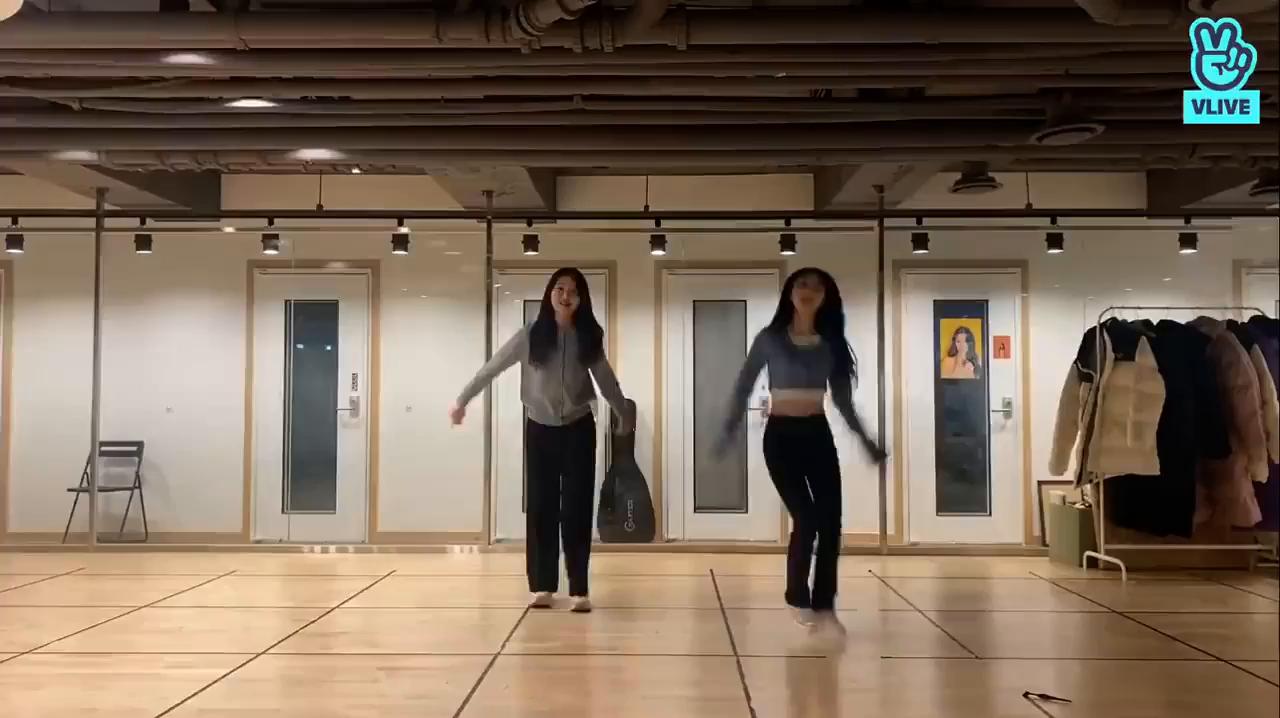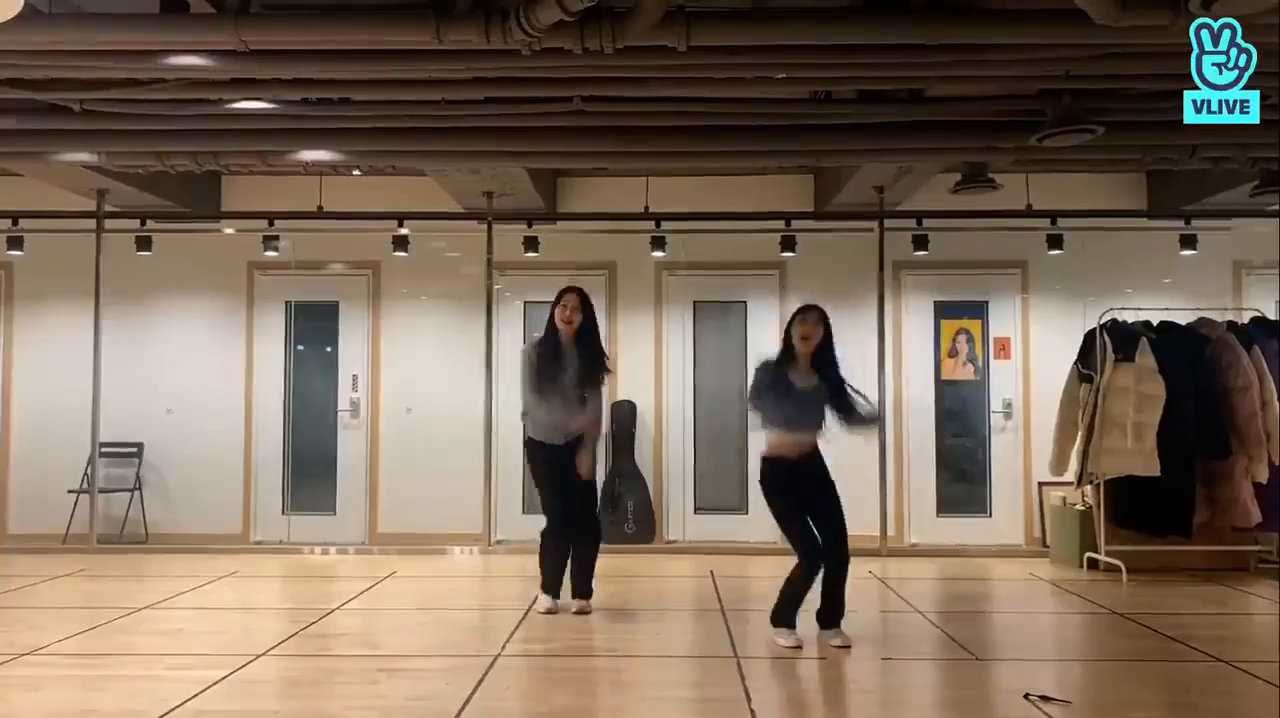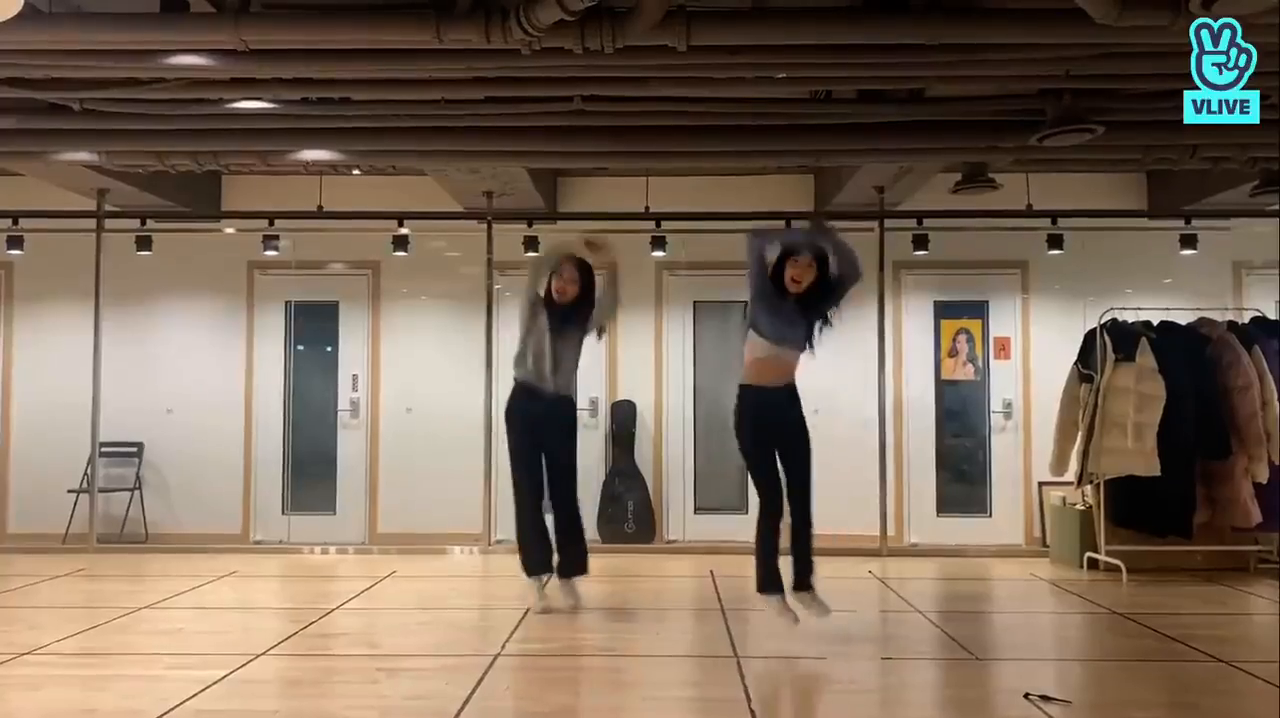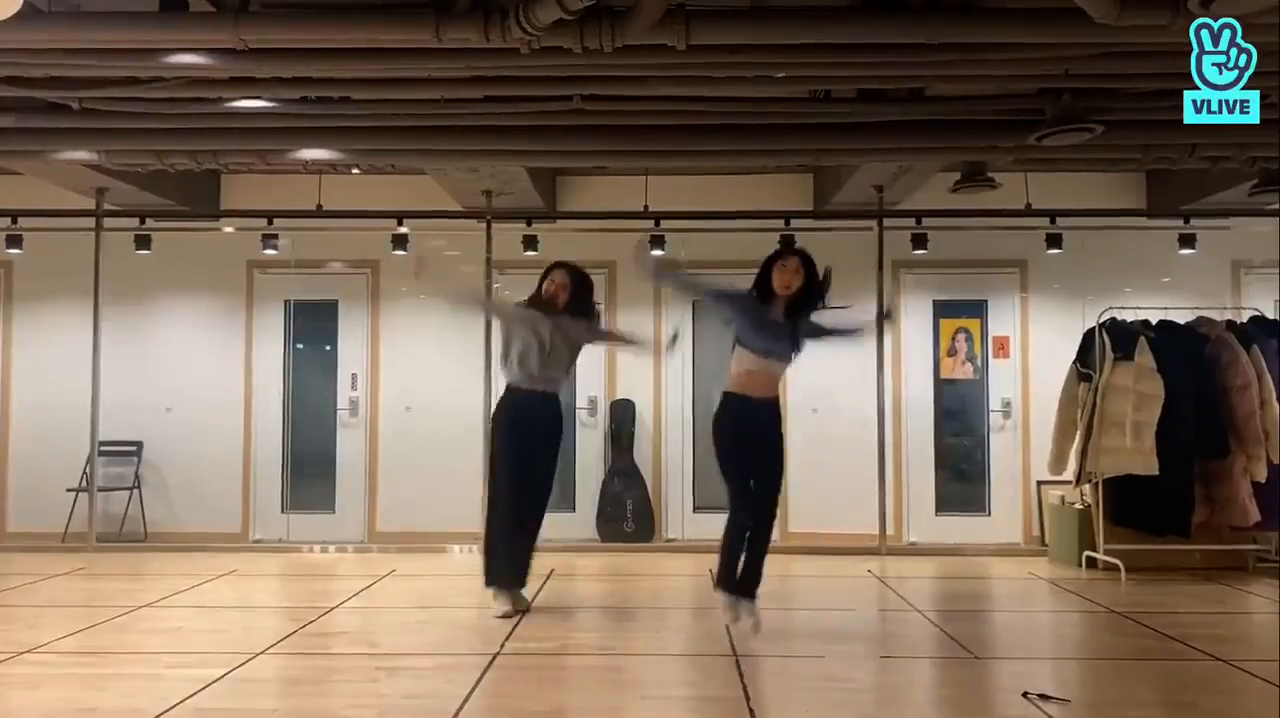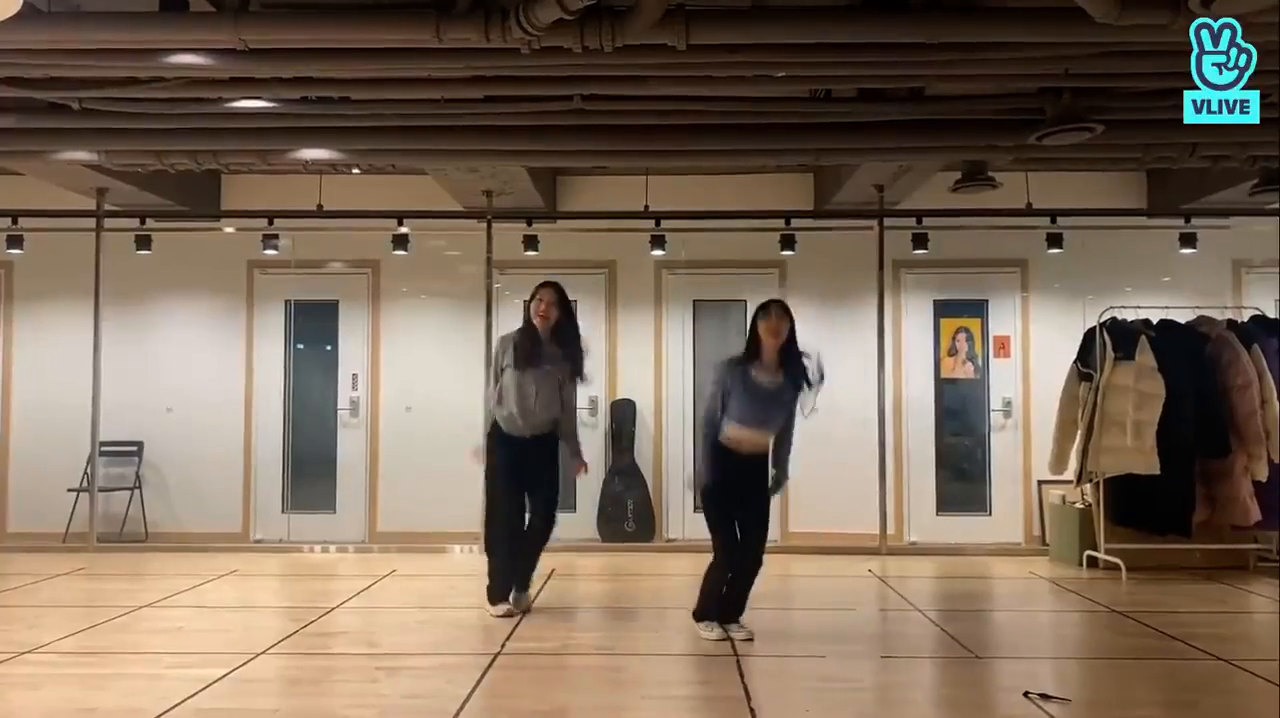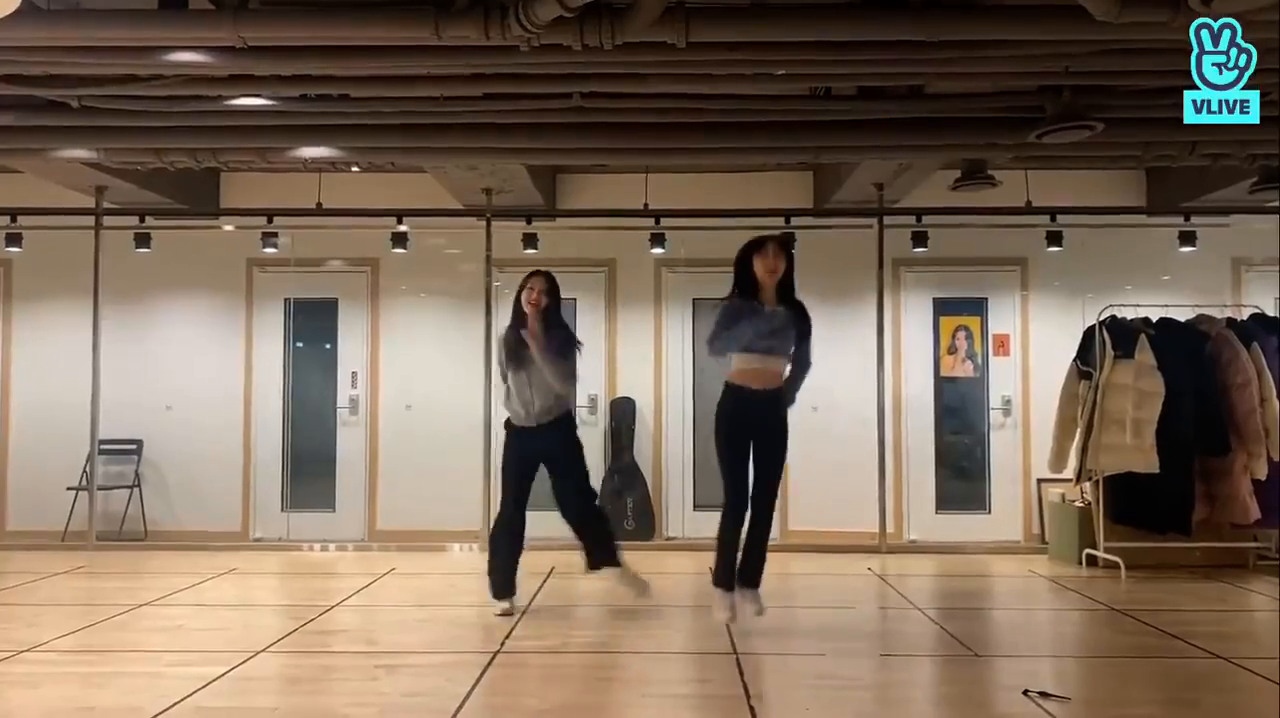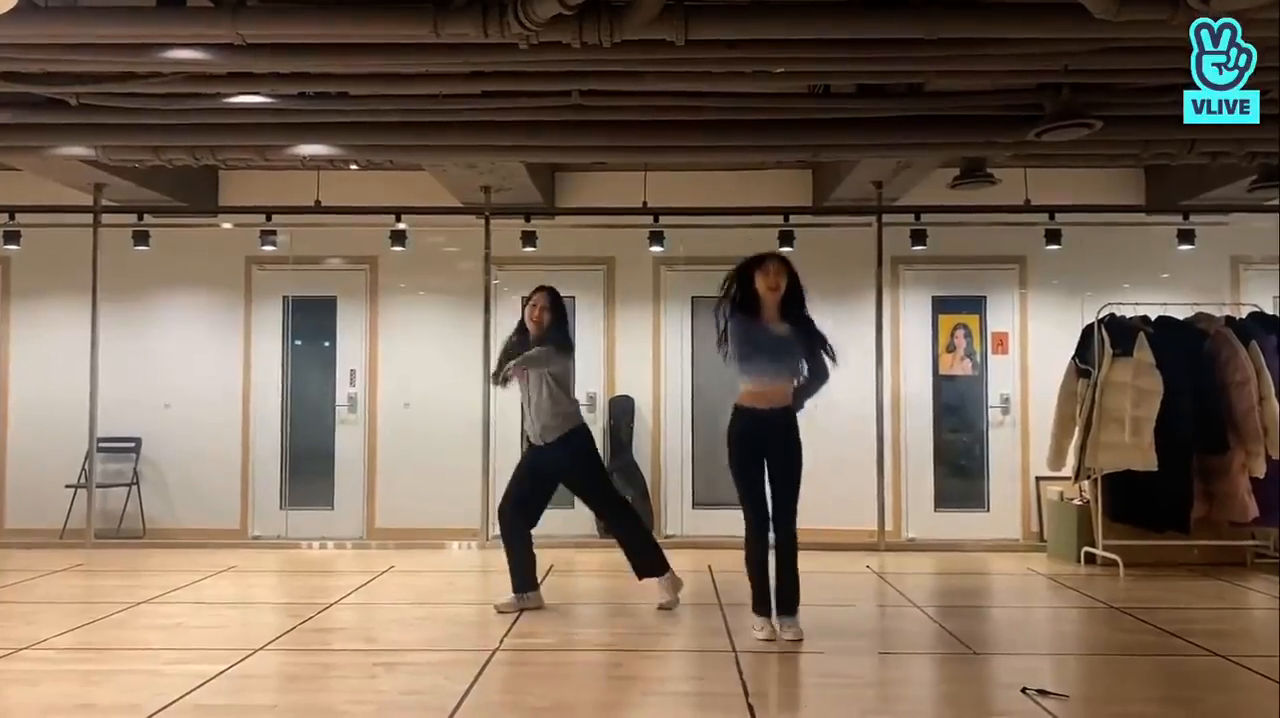
dt=0.2s
person 1, frame 1
left shoulder: (831, 345)
right shoulder: (769, 339)
left elbow: (842, 397)
right elbow: (744, 386)
left wrist: (864, 438)
right wrist: (729, 429)
left hip: (817, 434)
right hip: (780, 436)
left knee: (831, 521)
right knee: (807, 519)
left ankle: (824, 604)
right ankle: (799, 600)
person 1, frame 2
left shoulder: (828, 378)
right shoulder: (769, 372)
left elbow: (848, 414)
right elbow: (758, 402)
left wrist: (865, 421)
left hip: (813, 467)
right hip: (778, 471)
left knee: (838, 549)
right knee: (812, 555)
left ankle: (830, 622)
right ankle: (782, 621)
person 1, frame 3
left shoulder: (808, 312)
right shoulder: (763, 296)
left elbow: (849, 273)
right elbow: (757, 244)
left wrist: (830, 241)
right wrist: (803, 236)
left hip: (788, 406)
right hip: (752, 405)
left knee: (801, 498)
right knee: (771, 498)
left ankle: (804, 585)
right ankle: (770, 587)
person 1, frame 4
left shoulder: (798, 321)
right shoulder: (746, 306)
left elbow: (820, 329)
right elbow: (699, 290)
left wrist: (865, 327)
right wrist: (659, 270)
left hip: (768, 421)
right hip: (734, 415)
left knee: (766, 512)
right knee: (744, 507)
left ankle: (744, 594)
right ankle: (727, 585)
person 1, frame 5
left shoulder: (792, 378)
right shoulder: (732, 370)
right elbow: (710, 417)
left wrist: (781, 470)
right wrist: (703, 463)
left hip: (757, 470)
right hip: (722, 466)
left knee: (752, 553)
right knee: (727, 550)
left ankle: (730, 615)
right ankle: (706, 615)
person 1, frame 6
left shoulder: (794, 313)
right shoulder: (736, 306)
left elbow: (802, 361)
right elbow: (716, 345)
left wrist: (790, 389)
right wrist: (751, 329)
left hip: (772, 408)
right hip: (736, 405)
left knee: (765, 501)
right knee: (736, 499)
left ankle: (748, 582)
right ankle: (723, 584)
person 1, frame 7
left shoulder: (800, 328)
right shoulder: (740, 326)
left elbow: (819, 373)
right elbow: (744, 363)
left wrist: (797, 394)
right wrist: (782, 368)
left hip: (784, 427)
right hip: (748, 427)
left knee: (785, 523)
right knee: (757, 521)
left ankle: (787, 612)
right ankle: (762, 613)
person 2, frame 1
left shoulder: (588, 339)
right shoulder: (528, 337)
left elbow: (605, 376)
right elbow: (493, 368)
left wrist: (622, 411)
right wrist: (463, 399)
left hip: (577, 430)
right hip: (538, 429)
left knee: (577, 509)
right knee: (539, 508)
left ankle: (579, 589)
right ankle: (542, 585)
person 2, frame 2
left shoulder: (589, 358)
right shoulder: (535, 351)
left elbow: (594, 409)
right elbow: (531, 398)
left wrist: (589, 450)
right wrist: (568, 418)
left hip: (577, 445)
right hip: (541, 445)
left knee: (586, 522)
right knee: (558, 519)
left ankle: (581, 592)
right ankle: (549, 590)
person 2, frame 3
left shoulder: (579, 323)
right shoulder: (534, 309)
left elbow: (607, 312)
right elbow: (535, 272)
left wrist: (604, 263)
right wrist: (562, 257)
left hip: (559, 409)
right hip: (524, 404)
left knee: (564, 496)
right knee: (528, 492)
left ankle: (568, 576)
right ankle: (537, 573)
person 2, frame 4
left shoulder: (578, 325)
right shoulder: (521, 315)
left elbow: (610, 335)
right elbow: (488, 305)
left hip: (548, 414)
right hip: (515, 408)
left knee: (535, 500)
right knee: (505, 493)
left ankle: (513, 584)
right ankle: (501, 587)
person 2, frame 5
left shoulder: (566, 353)
right shoulder: (509, 345)
left elbow: (567, 405)
right elbow: (493, 392)
left wrist: (575, 451)
right wrist: (486, 437)
left hip: (544, 442)
right hip: (506, 439)
left knee: (543, 519)
right knee: (505, 516)
left ankle: (520, 585)
right ankle: (499, 594)
person 2, frame 6
left shoulder: (559, 337)
right shoulder: (509, 340)
left elbow: (566, 382)
left wrist: (540, 345)
right wrist: (518, 409)
left hip: (557, 429)
right hip: (519, 431)
left knee: (580, 502)
right knee: (511, 510)
left ankle: (611, 563)
right ankle: (503, 591)
person 2, frame 7
left shoulder: (556, 348)
right shoulder: (517, 348)
left elbow: (538, 360)
left wrist: (521, 365)
left hip: (572, 444)
right hip: (538, 449)
left knee: (612, 509)
right knee: (511, 512)
left ankle: (664, 575)
right ankle: (526, 591)
